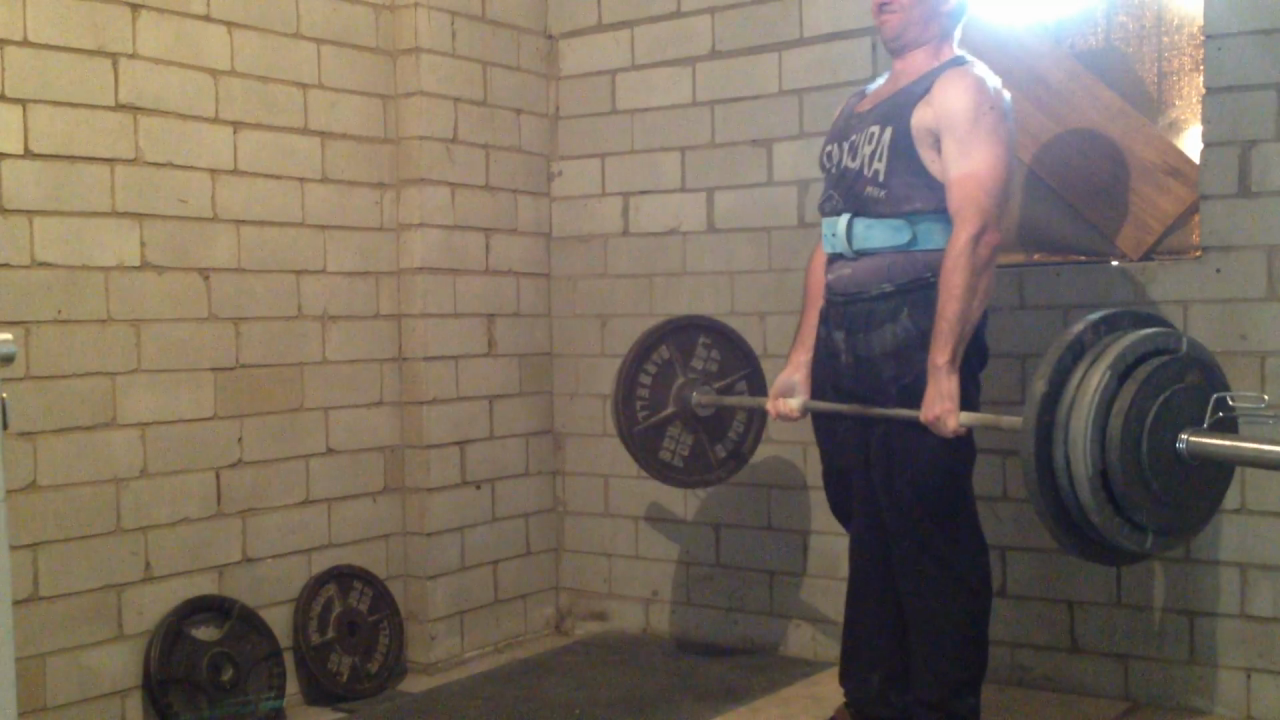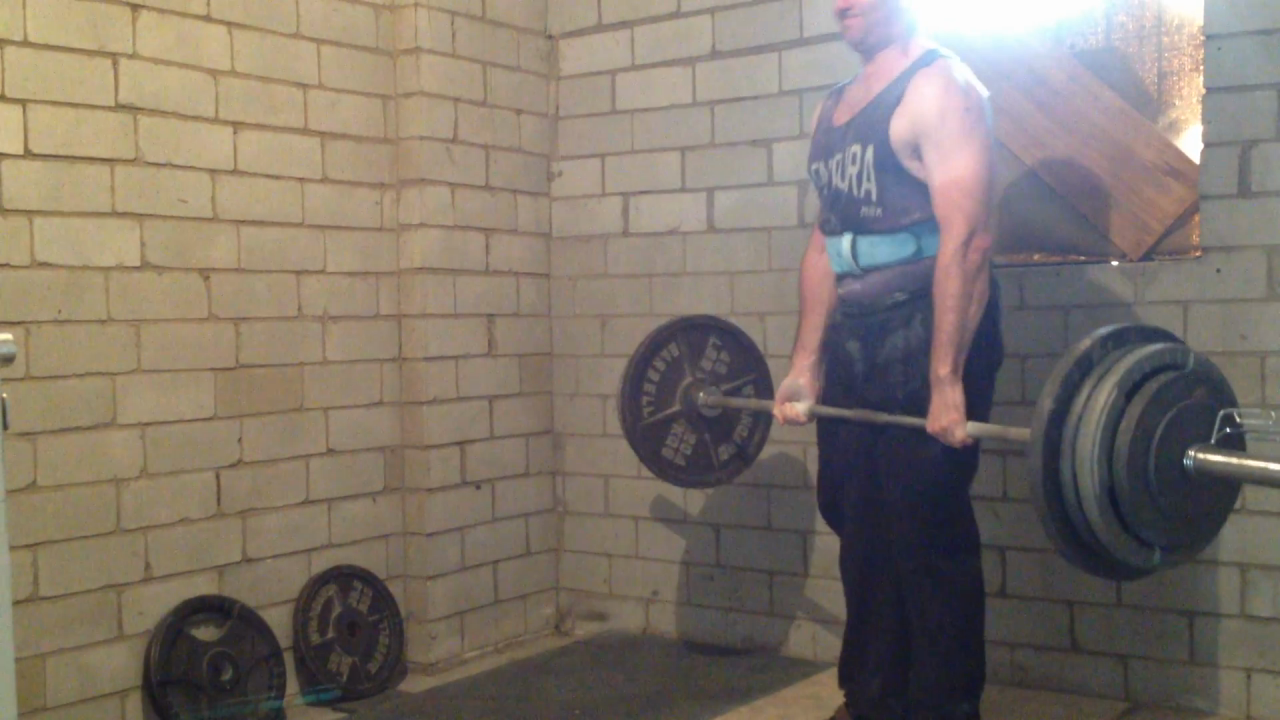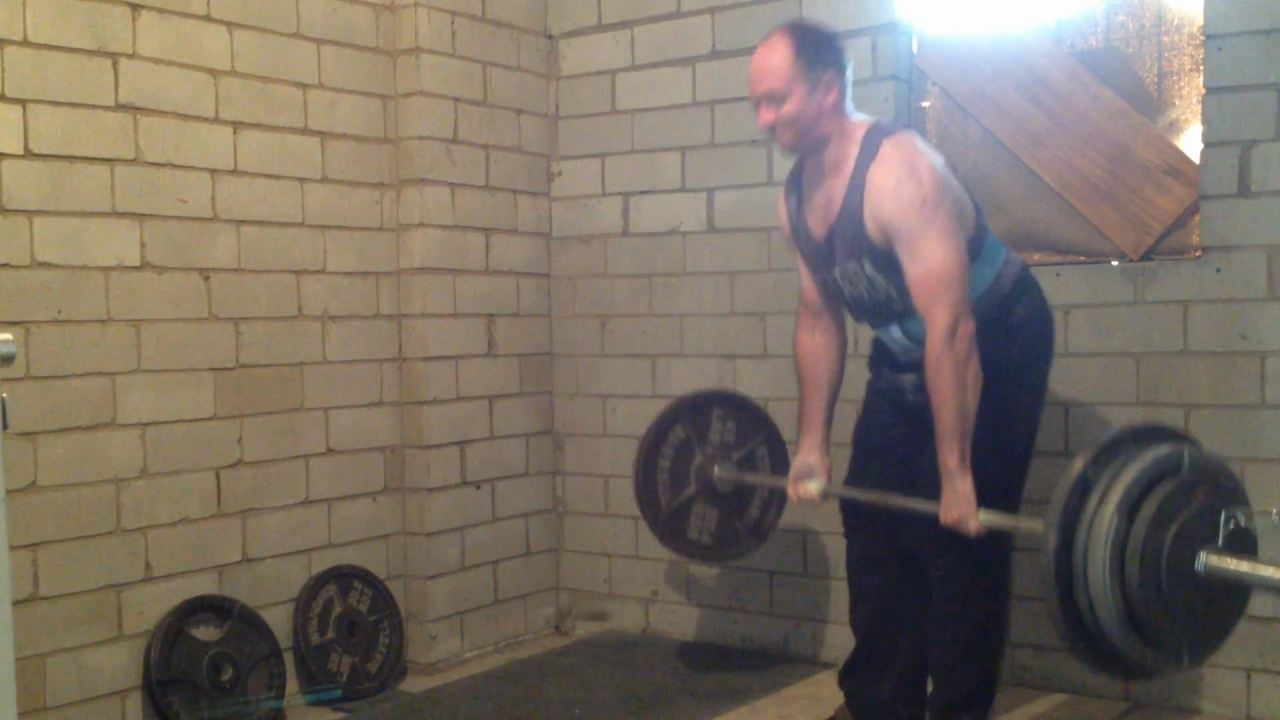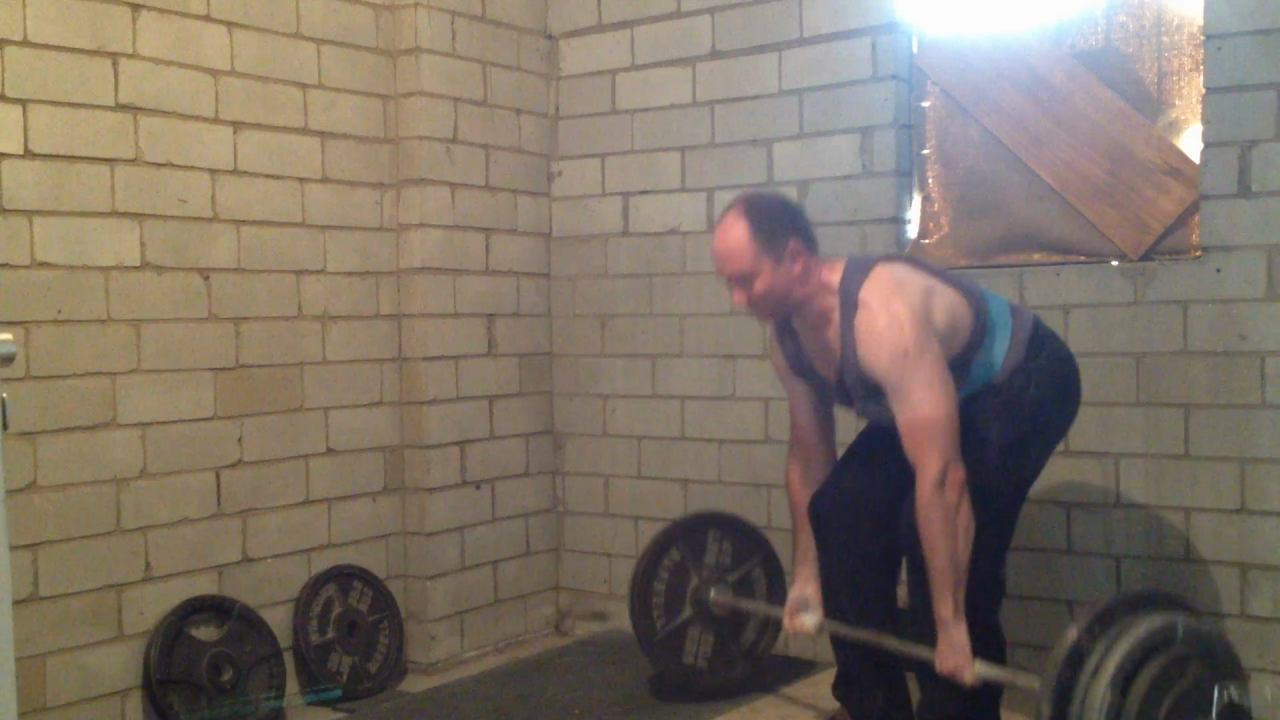
dt=0.5s
person 1, frame 1
left shoulder: (964, 91)
right shoulder: (861, 103)
left elbow: (976, 233)
left wrist: (945, 369)
right wrist: (802, 356)
left hip: (916, 335)
right hip: (844, 337)
left knee: (931, 534)
right knee: (867, 530)
person 1, frame 2
left shoulder: (939, 89)
right shoulder: (836, 103)
left elbow: (964, 238)
left wrist: (948, 381)
right wrist: (804, 363)
left hip: (928, 333)
right hip: (856, 338)
left knee: (926, 531)
right knee: (857, 524)
person 1, frame 3
left shoulder: (899, 173)
right shoulder: (797, 196)
left elbow: (951, 329)
right elbow: (818, 321)
left wrist: (956, 476)
right wrist: (812, 443)
left hip: (994, 341)
right hip: (902, 357)
left knee: (957, 539)
right knee: (873, 526)
person 1, frame 4
left shoulder: (885, 317)
right shoulder: (788, 334)
left elbow: (940, 478)
right elbow: (809, 450)
left wrist: (950, 627)
right wrist: (807, 575)
left hip: (1022, 386)
right hip: (942, 389)
left knee: (930, 530)
right knee: (840, 512)
